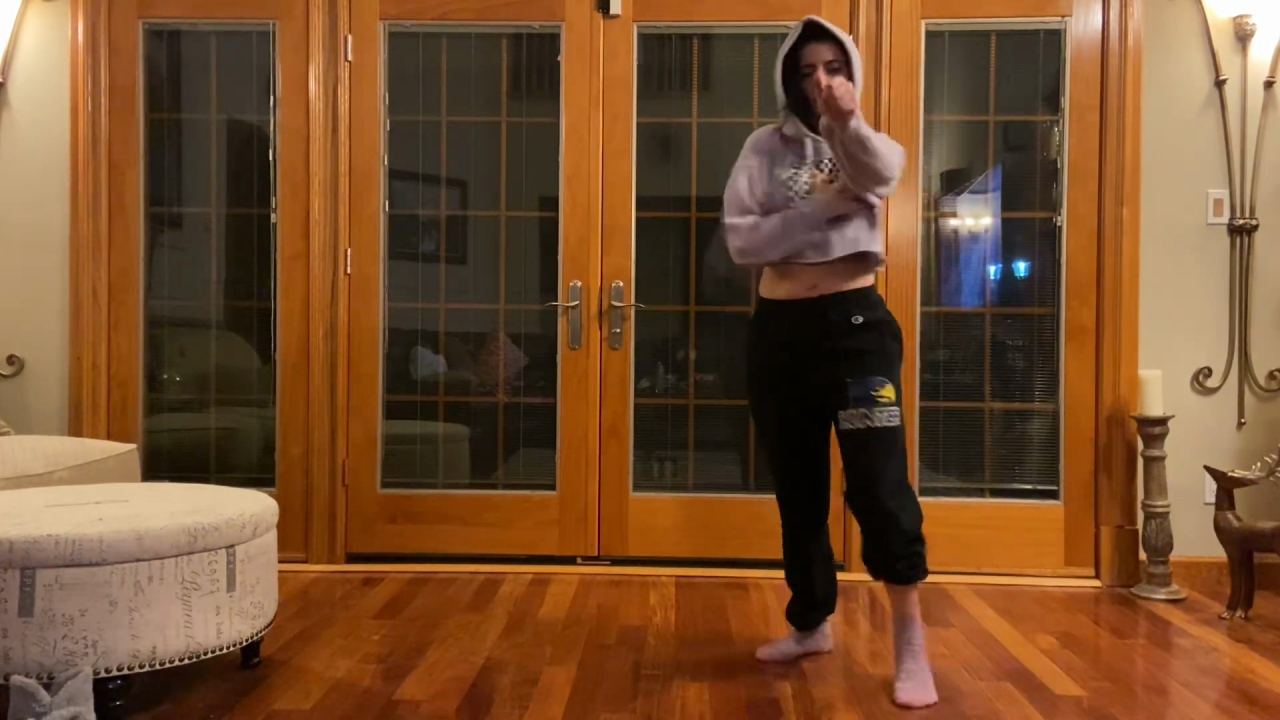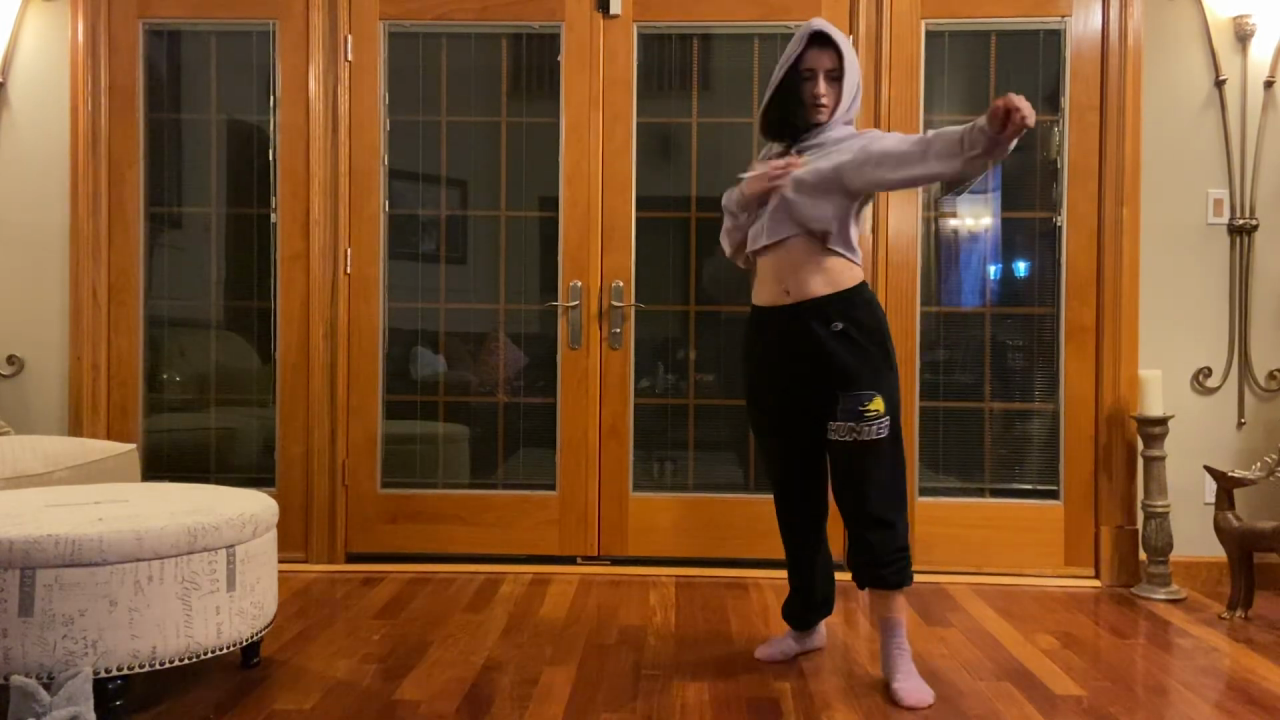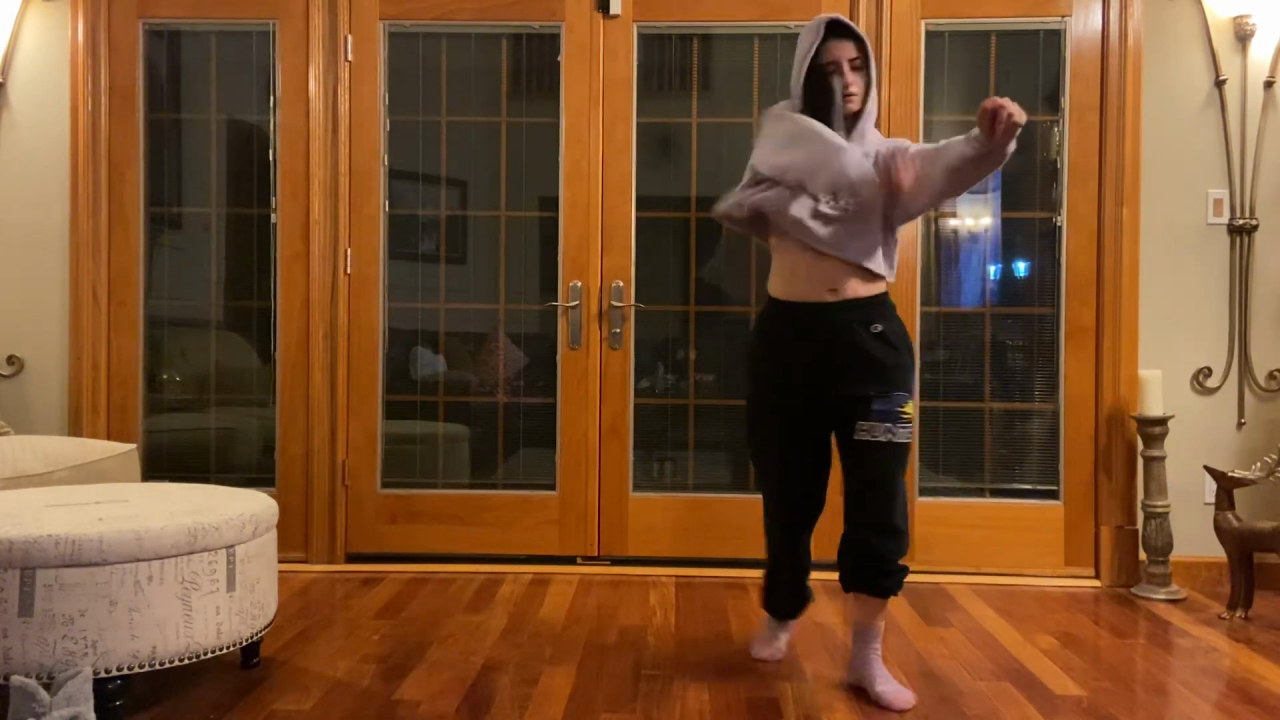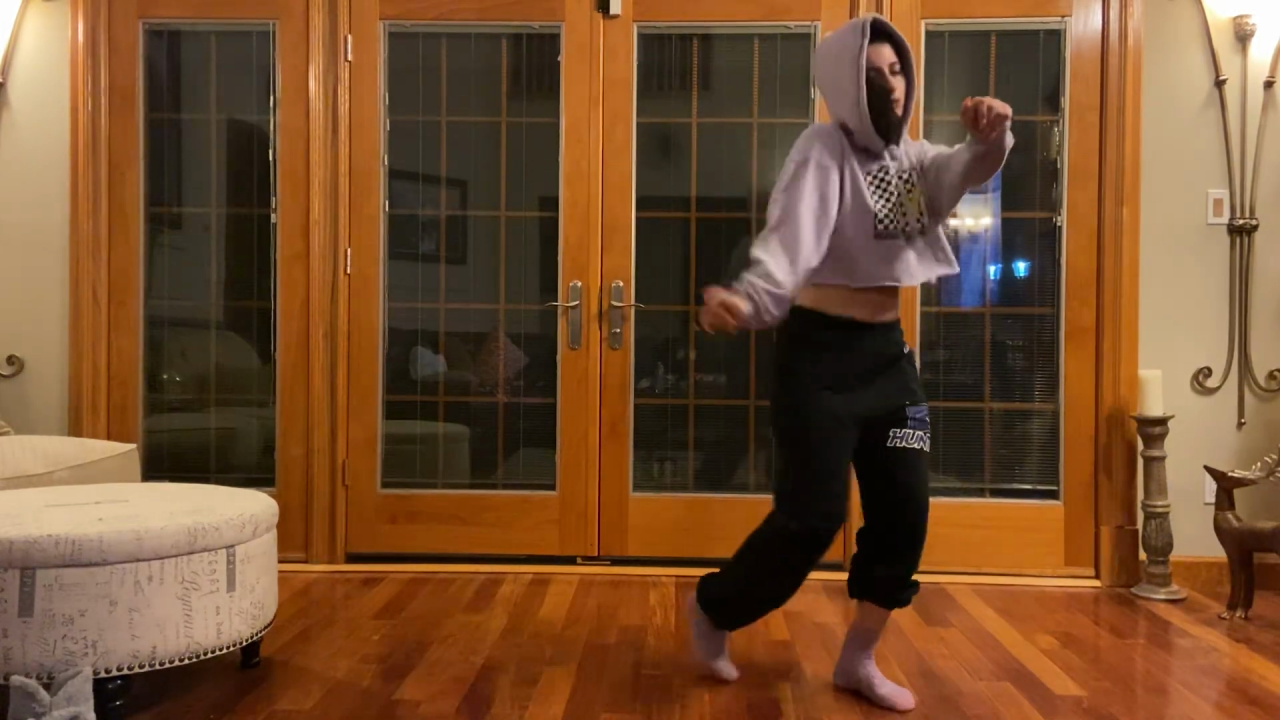
dt=0.3s
person 1, frame 1
left shoulder: (860, 144)
right shoulder: (765, 147)
left elbow: (883, 169)
right elbow: (744, 239)
left wrist: (852, 122)
right wrist: (820, 204)
left hip: (855, 322)
right hip: (780, 330)
left knee: (878, 483)
right knee: (797, 491)
left ankle: (911, 650)
right ankle: (811, 623)
person 1, frame 2
left shoulder: (856, 149)
right shoulder: (768, 157)
left elbow: (930, 154)
right elbow: (735, 246)
left wrist: (994, 131)
right wrist: (745, 196)
left hip: (842, 325)
right hip: (771, 335)
left knee: (870, 489)
right knee: (795, 493)
left ankle: (896, 653)
right ankle: (805, 622)
person 1, frame 3
left shoulder: (883, 151)
right shoulder: (787, 123)
left elbow: (946, 168)
right elbow: (806, 157)
left wrist: (993, 138)
right wrist: (879, 170)
left hip: (871, 335)
right hip: (794, 331)
left knee: (880, 498)
right knee: (791, 491)
left ankle: (866, 657)
right ankle: (782, 611)
person 1, frame 4
left shoulder: (910, 156)
right shoulder: (822, 149)
left elbow: (962, 170)
right elbow: (792, 233)
left wrist: (989, 137)
right wrist: (751, 292)
left hip: (885, 352)
right hip: (821, 350)
left knee: (904, 510)
right knee: (812, 514)
left ankle: (858, 660)
right ankle: (713, 608)
